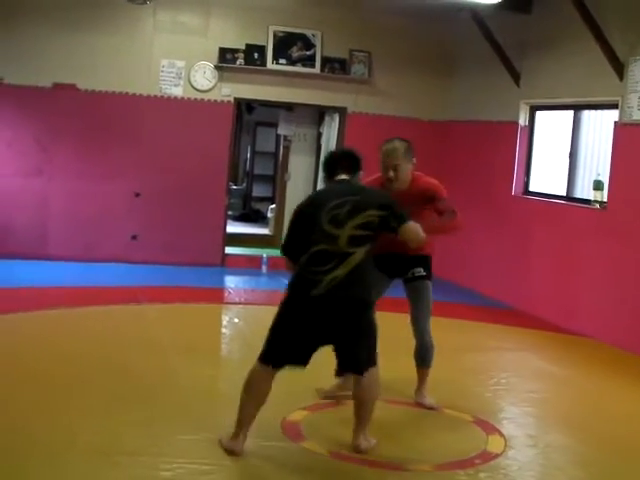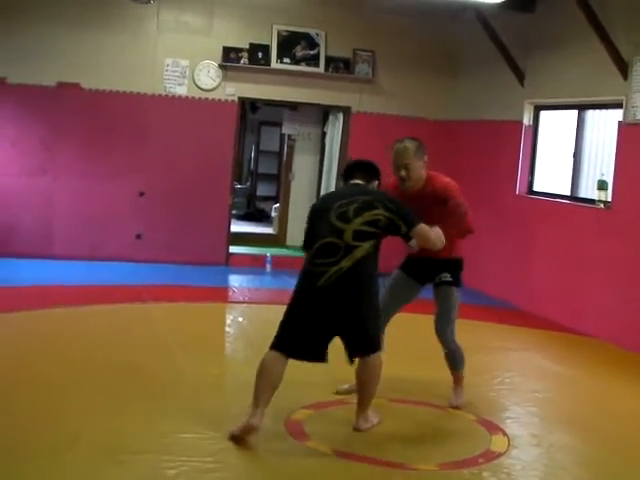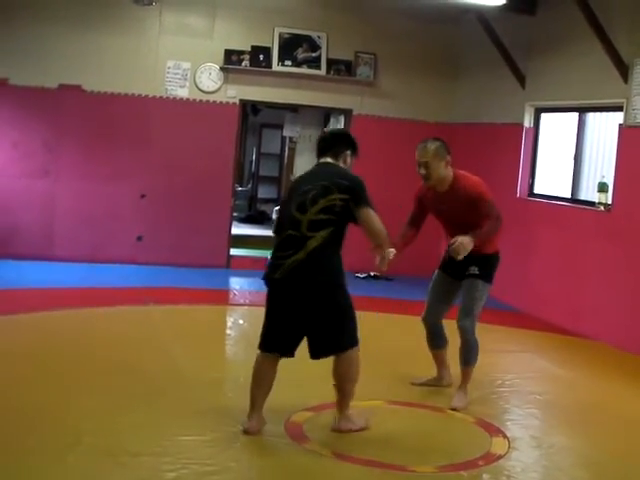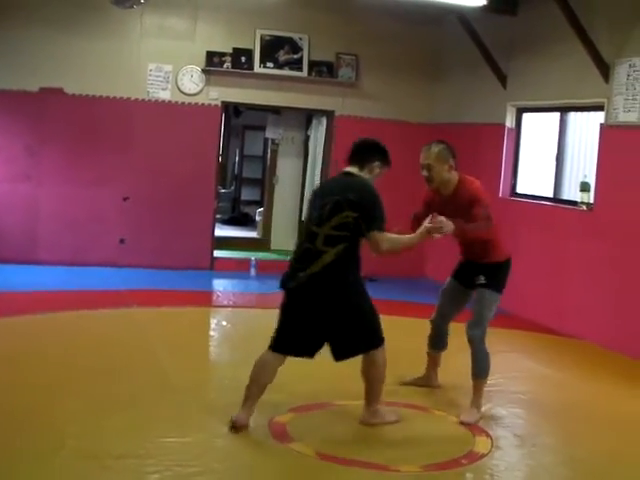
dt=0.5s
person 1, frame 1
left shoulder: (309, 204)
right shoulder: (376, 199)
left elbow: (290, 258)
right elbow: (417, 238)
right wrist: (409, 225)
left hip: (304, 297)
right hip: (354, 300)
left knee: (267, 364)
right knee: (365, 367)
left ankle: (238, 437)
right ankle: (362, 434)
person 1, frame 2
left shoulder: (323, 203)
right shoulder: (385, 202)
right elbow: (431, 240)
right wrist: (437, 234)
left hip: (313, 287)
right hip: (357, 290)
left knee: (280, 350)
right knee: (370, 351)
left ankle: (255, 416)
right ankle: (363, 416)
person 1, frame 3
left shoulder: (298, 183)
right shoulder: (348, 181)
right elbow: (374, 228)
right wrist: (383, 248)
left hip: (281, 275)
right hip: (321, 278)
left knee: (271, 349)
right knee: (346, 345)
left ankle: (254, 417)
right ankle: (343, 414)
person 1, frame 4
left shoulder: (324, 189)
right shoulder: (365, 193)
right elbow: (381, 245)
right wrist: (417, 237)
left hip: (301, 281)
right hip: (339, 286)
left knee: (278, 349)
right knee: (373, 344)
left ankle: (243, 413)
right ankle: (372, 409)
person 2, frame 1
left shoulder: (429, 188)
right shoulder: (372, 187)
left elbow: (453, 221)
left wrist: (419, 228)
left hip: (417, 259)
right hip: (383, 255)
left knee: (422, 329)
left ankle: (421, 390)
right ankle: (345, 380)
person 2, frame 2
left shoulder: (444, 188)
right shoulder: (394, 190)
left elbow: (466, 225)
left hip: (447, 263)
right hip: (416, 260)
left knee: (444, 333)
right knee: (377, 315)
left ankle: (459, 387)
person 2, frame 3
left shoulder: (472, 186)
right shoulder: (425, 193)
left elbow: (496, 222)
right elbow: (413, 226)
left wrist: (472, 240)
right wrist: (395, 249)
left hip: (483, 257)
right hip: (454, 255)
left knee: (465, 323)
right knee: (430, 318)
left ankle: (463, 388)
right ankle: (443, 374)
person 2, frame 4
left shoulder: (473, 190)
right shoulder: (434, 195)
left elbow: (486, 227)
right elbow: (416, 226)
left wrist: (454, 228)
left hip: (494, 265)
right hip: (469, 263)
left knee: (475, 333)
right knee: (439, 320)
left ankle: (477, 403)
right ankle: (430, 375)
